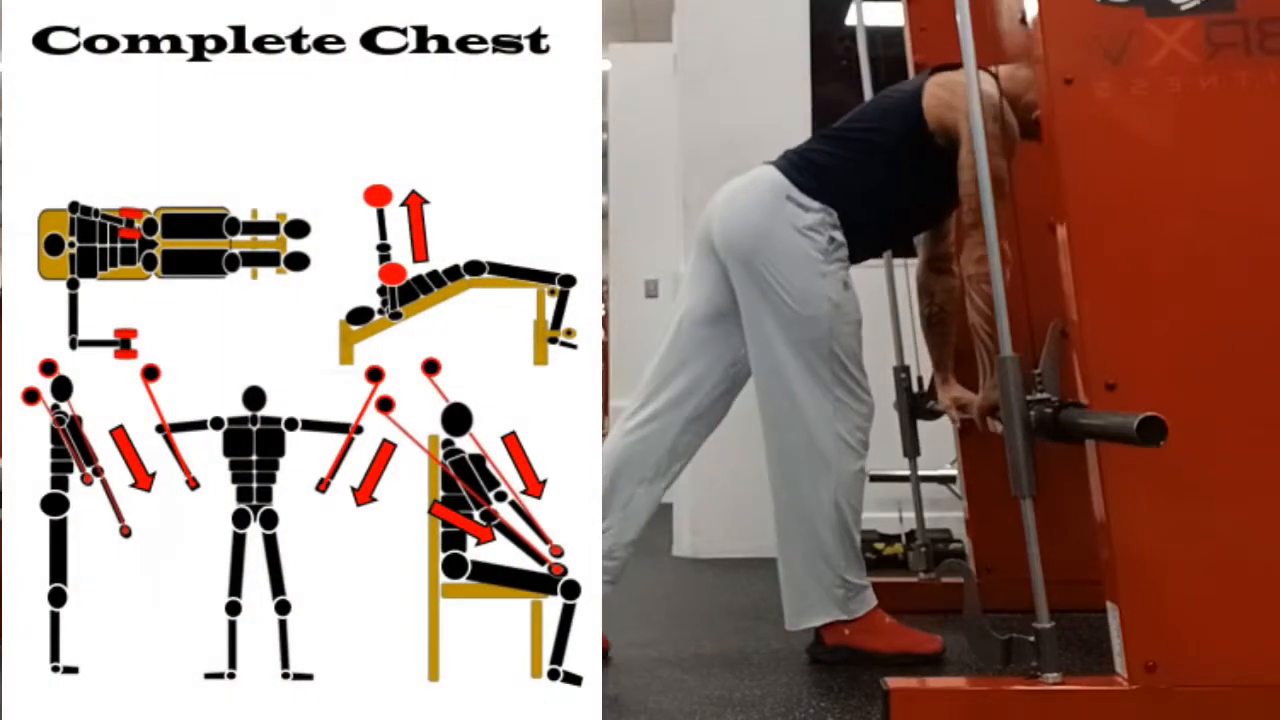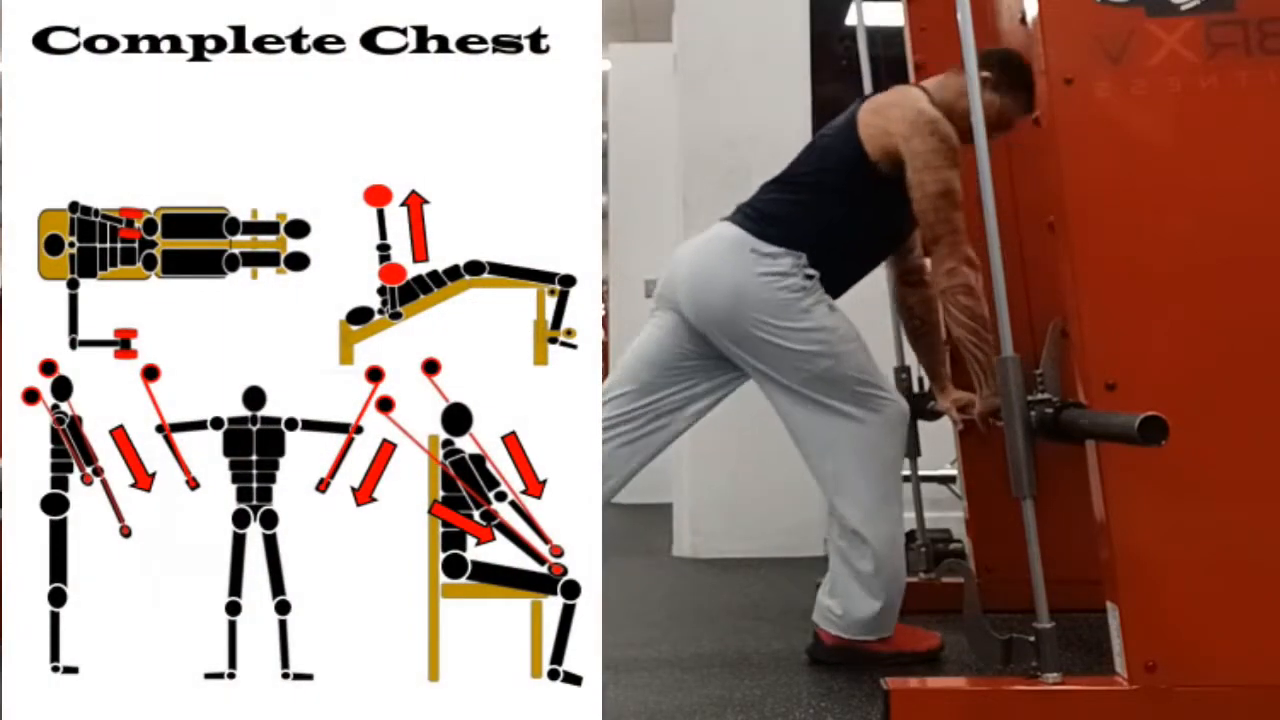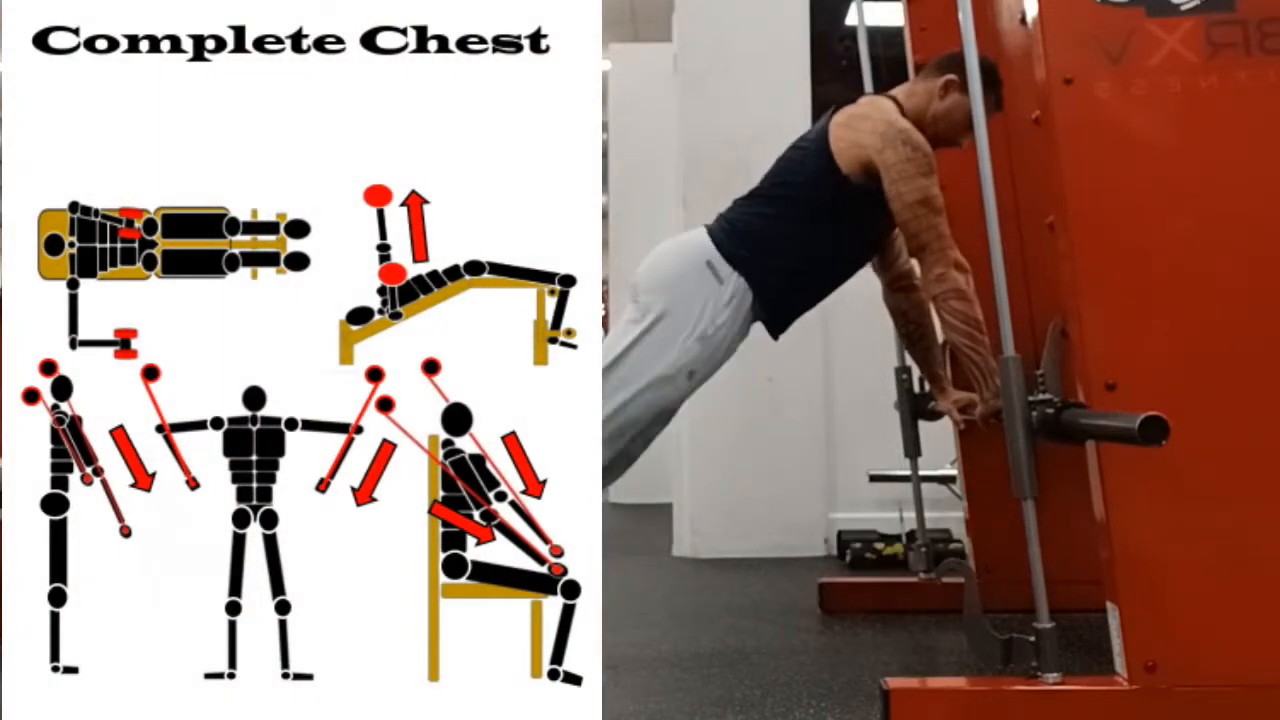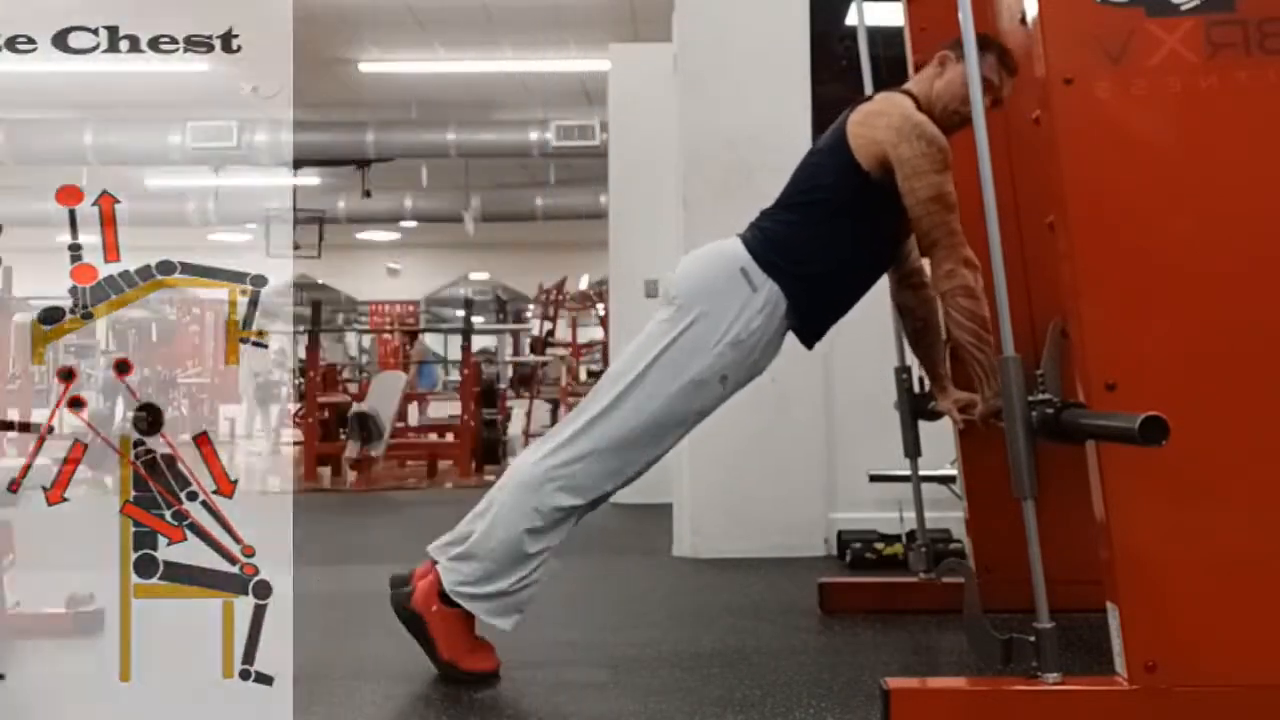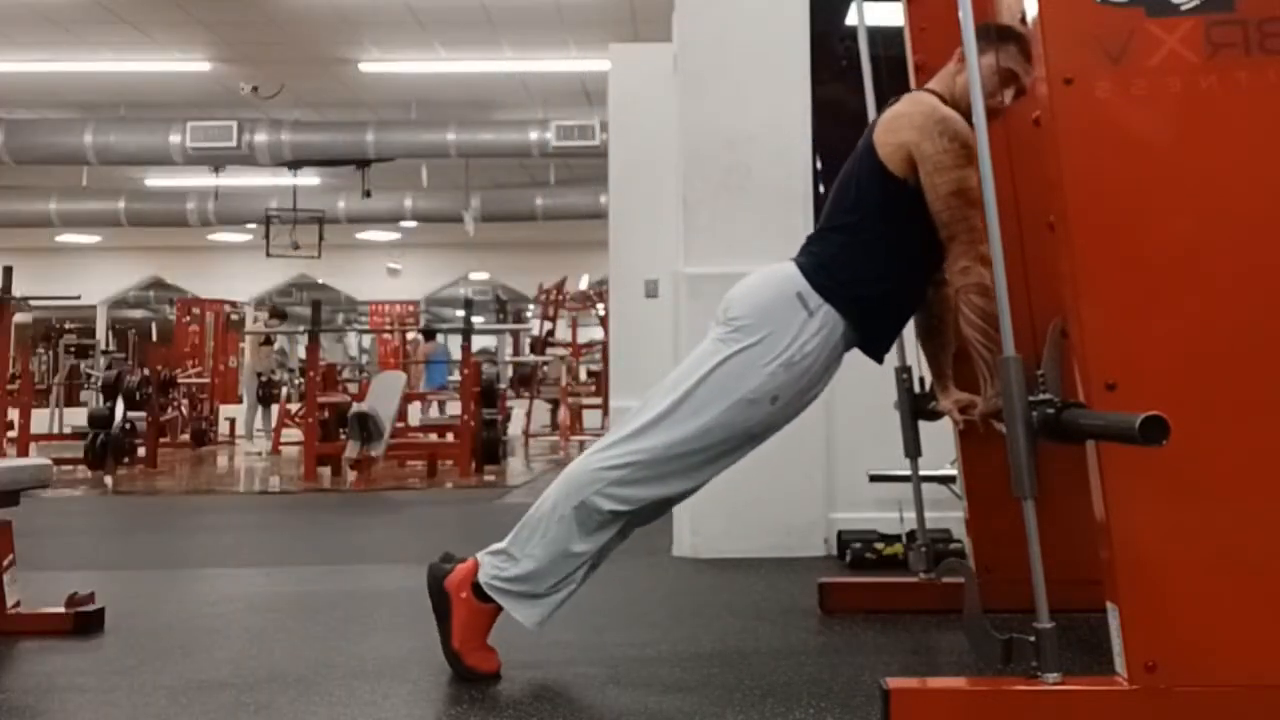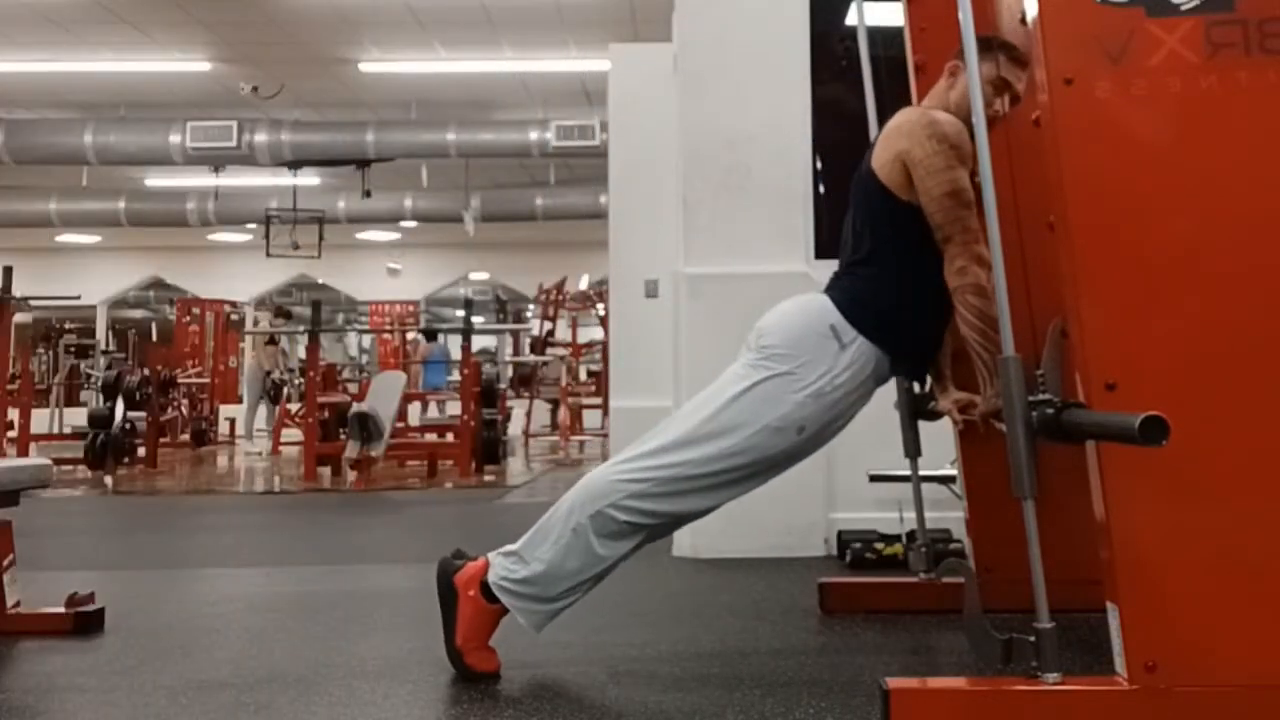
dt=0.7s
person 1, frame 1
left shoulder: (953, 106)
right shoulder: (987, 110)
left elbow: (940, 265)
right elbow: (980, 258)
left wrist: (943, 377)
right wrist: (994, 381)
left hip: (746, 209)
right hip: (787, 224)
left knee: (669, 408)
right knee: (829, 422)
right ankle: (843, 617)
person 1, frame 2
left shoulder: (896, 124)
right shoulder: (922, 122)
left elbow: (913, 276)
right elbow: (954, 267)
left wrist: (941, 385)
right wrist: (992, 387)
left hip: (711, 264)
right hip: (759, 273)
left knee: (613, 432)
right knee: (870, 421)
right ankle: (856, 625)
person 1, frame 3
left shoulder: (875, 138)
right shoulder: (895, 134)
left elbow: (901, 283)
right elbow: (943, 270)
left wrist: (940, 387)
right wrist: (992, 390)
left hip: (709, 280)
right hip: (708, 285)
left knee: (607, 448)
right knee: (596, 420)
person 1, frame 4
left shoulder: (892, 142)
right shoulder: (911, 129)
left elbow: (912, 278)
right elbow: (953, 266)
left wrist: (942, 386)
right wrist: (993, 386)
left hip: (747, 297)
right hip: (740, 294)
left knee: (592, 451)
right knee: (591, 453)
left ankle: (456, 575)
right ankle: (450, 587)
person 1, frame 5
left shoulder: (921, 133)
right shoulder: (937, 126)
left elbow: (930, 275)
right elbow: (969, 266)
left wrist: (944, 386)
right wrist: (997, 388)
left hip: (805, 323)
right hip: (794, 318)
left knee: (648, 464)
right knee: (641, 461)
left ankle: (492, 579)
right ankle: (480, 584)
person 1, frame 6
left shoulder: (934, 146)
right shoulder: (933, 133)
left elbow: (930, 282)
right elbow: (967, 268)
left wrist: (945, 387)
right wrist: (996, 388)
left hip: (836, 348)
right hip: (825, 348)
left knee: (665, 473)
right knee: (663, 473)
left ankle: (500, 578)
right ankle: (487, 583)
